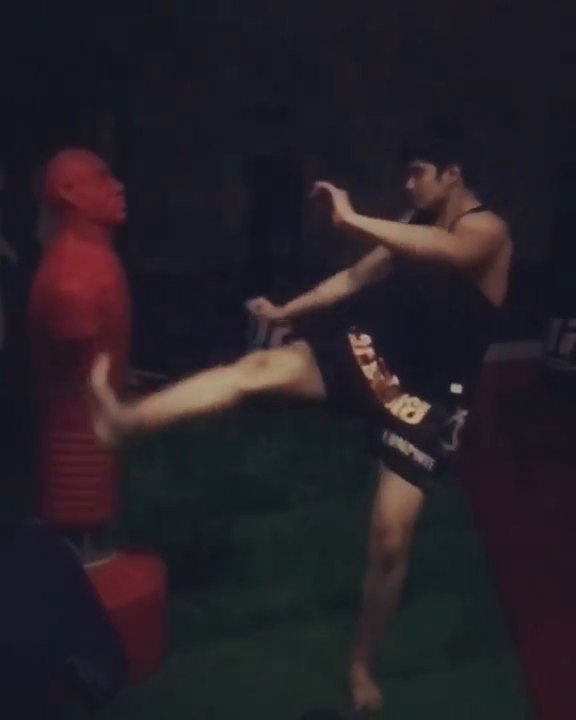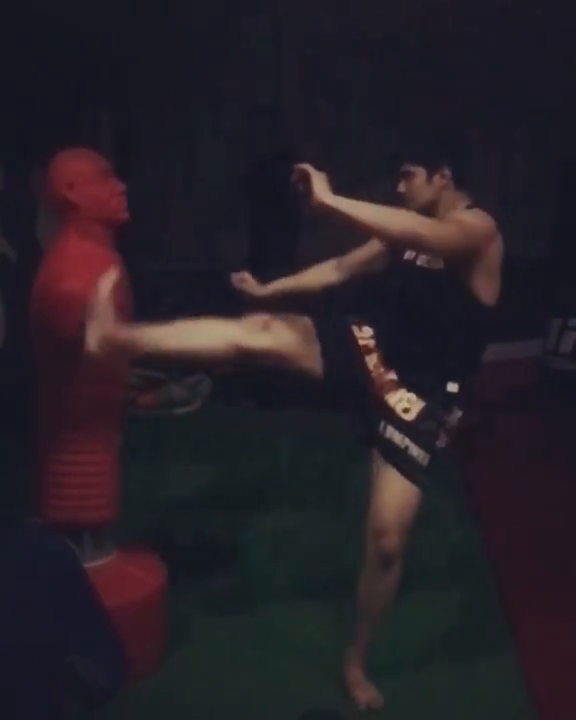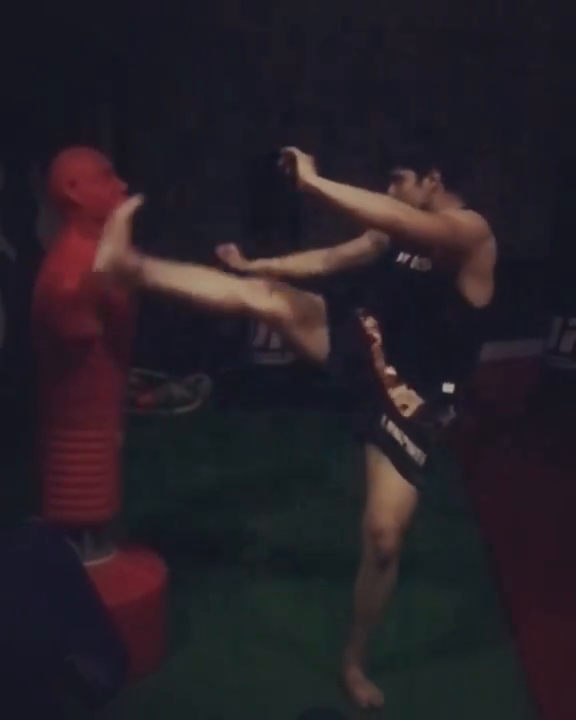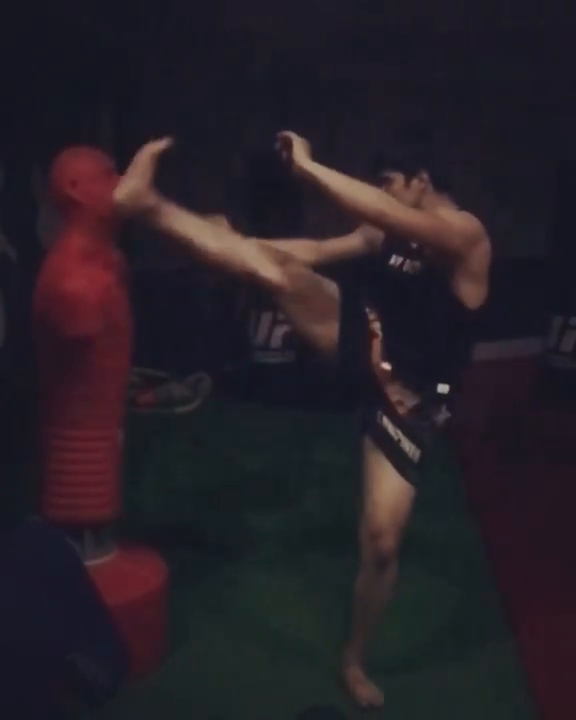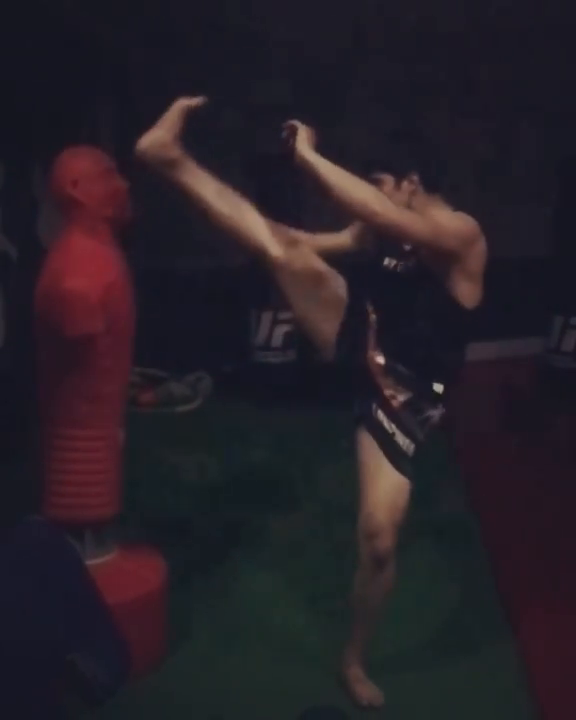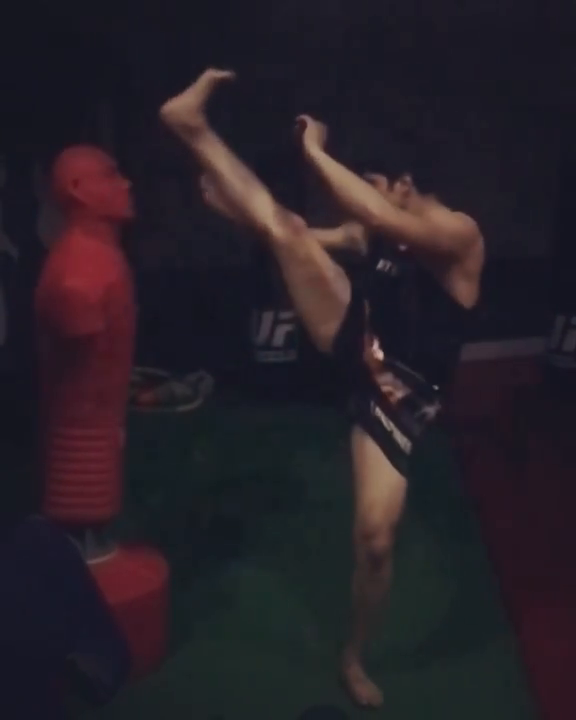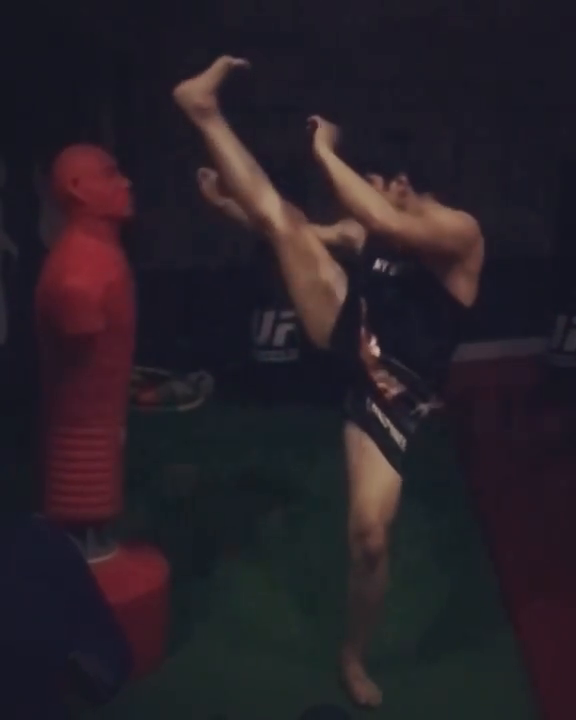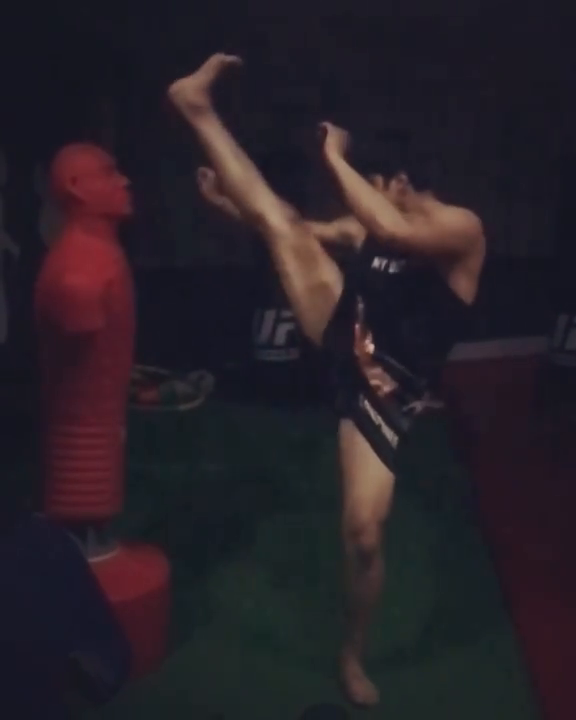
dt=0.2s
person 1, frame 1
left shoulder: (488, 232)
right shoulder: (414, 231)
left elbow: (449, 251)
right elbow: (355, 277)
left wrist: (349, 219)
right wrist: (286, 310)
left hip: (428, 399)
right hip: (371, 357)
left knee: (390, 539)
right knee: (257, 369)
left ankle: (361, 662)
right ankle: (125, 419)
person 1, frame 2
left shoulder: (477, 230)
right shoulder: (406, 232)
left elbow: (426, 236)
right elbow: (341, 268)
left wrist: (328, 200)
right wrist: (268, 286)
left hip: (421, 398)
right hip: (370, 353)
left knee: (388, 539)
right knee: (259, 333)
left ankle: (355, 663)
right ankle: (121, 336)
person 1, frame 3
left shoulder: (469, 232)
right shoulder: (397, 233)
left elbow: (402, 221)
right elbow: (327, 260)
left wrist: (313, 182)
right wrist: (251, 264)
left hip: (415, 399)
right hip: (368, 349)
left knee: (383, 540)
right knee: (265, 296)
left ankle: (354, 662)
right ankle: (129, 261)
person 1, frame 4
left shoulder: (463, 233)
right shoulder: (391, 233)
left elbow: (396, 217)
right elbow: (315, 251)
left wrist: (307, 165)
right wrist: (243, 243)
left hip: (410, 399)
right hip: (366, 347)
left knee: (382, 541)
right knee: (280, 271)
left ankle: (353, 662)
right ankle: (151, 201)
person 1, frame 5
left shoulder: (459, 233)
right shoulder: (382, 232)
left elbow: (389, 218)
right elbow: (307, 242)
left wrist: (309, 156)
right wrist: (234, 218)
left hip: (404, 397)
right hip: (362, 349)
left knee: (380, 539)
right knee: (282, 248)
left ankle: (354, 661)
person 1, frame 6
left shoulder: (457, 232)
right shoulder: (373, 233)
left elbow: (381, 218)
right elbow: (305, 237)
left wrist: (314, 151)
right wrist: (229, 206)
left hip: (397, 395)
right hip: (356, 348)
left knee: (376, 538)
right knee: (283, 228)
left ankle: (353, 659)
person 1, frame 7
left shoulder: (458, 230)
right shoulder: (369, 230)
left elbow: (388, 224)
right elbow: (295, 230)
left wrist: (324, 153)
right wrist: (230, 199)
left hip: (392, 393)
right hip: (352, 345)
left knee: (371, 537)
right knee: (282, 221)
left ankle: (353, 658)
person 1, frame 8
left shoulder: (461, 227)
right shoulder: (369, 227)
left elbow: (398, 233)
right elbow: (294, 230)
left wrist: (335, 160)
right wrist: (230, 197)
left hip: (385, 389)
right hip: (347, 340)
left knee: (364, 534)
right knee: (276, 218)
left ankle: (351, 658)
person 2, frame 1
left shoulder: (93, 254)
right shoulder: (70, 274)
right elbow: (75, 360)
left hip: (91, 421)
right hip: (79, 426)
left knee: (89, 525)
right knee: (79, 528)
person 2, frame 2
left shoulder: (95, 252)
right shoulder: (72, 270)
right elbow: (77, 359)
left hip: (95, 417)
right hip: (80, 425)
left knee: (89, 520)
right knee: (79, 527)
person 2, frame 3
left shoulder: (97, 252)
right shoulder: (73, 270)
right elbow: (78, 360)
left wrist: (127, 387)
left hip: (96, 418)
right hip: (80, 425)
left knee: (89, 522)
right knee: (78, 525)
person 2, frame 4
left shoulder: (98, 251)
right shoulder: (75, 270)
right elbow: (78, 360)
left wrist: (128, 385)
left hip: (98, 417)
right hip: (81, 424)
left knee: (90, 522)
right knee: (80, 526)
person 2, frame 5
left shoulder: (99, 251)
right shoulder: (76, 271)
right elbow: (79, 360)
left hip: (97, 417)
right hip: (82, 424)
left knee: (91, 521)
right knee: (81, 523)
person 2, frame 6
left shoulder: (100, 251)
right shoulder: (76, 270)
right elbow: (80, 359)
left wrist: (129, 386)
left hip: (98, 416)
right hip: (83, 424)
left knee: (91, 520)
right knee: (80, 524)
person 2, frame 7
left shoulder: (100, 251)
right shoulder: (77, 269)
right elbow: (80, 360)
left wrist: (131, 386)
left hip: (99, 417)
right hip: (83, 423)
left knee: (92, 519)
right knee: (80, 522)
person 2, frame 8
left shoulder: (100, 249)
right shoulder: (77, 266)
right elbow: (79, 358)
left wrist: (131, 384)
left hip: (99, 415)
right hip: (84, 422)
left knee: (92, 517)
right knee: (82, 522)
